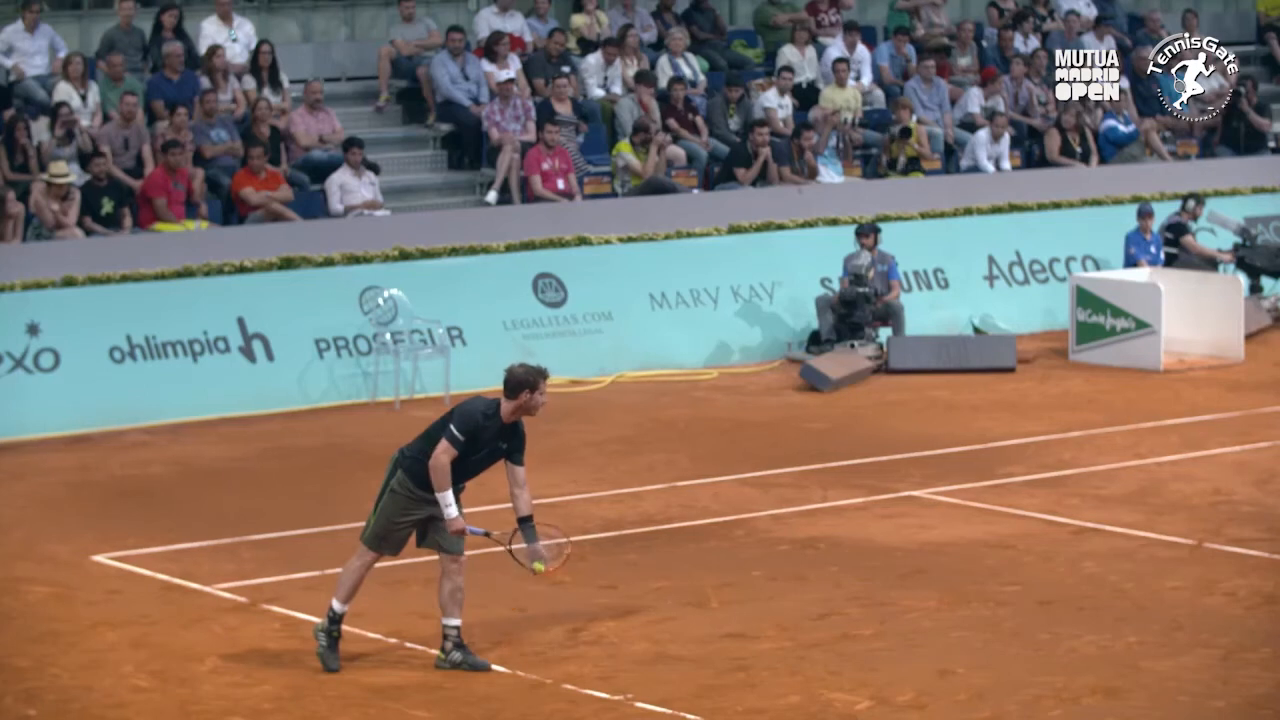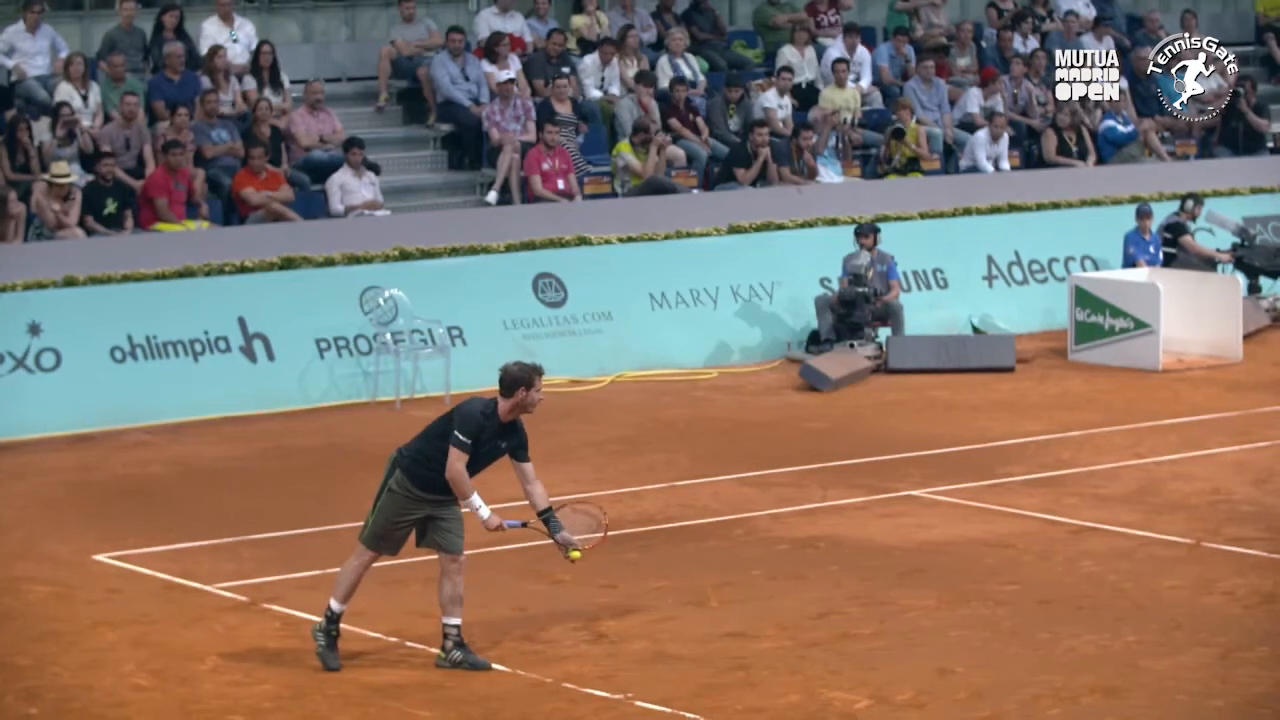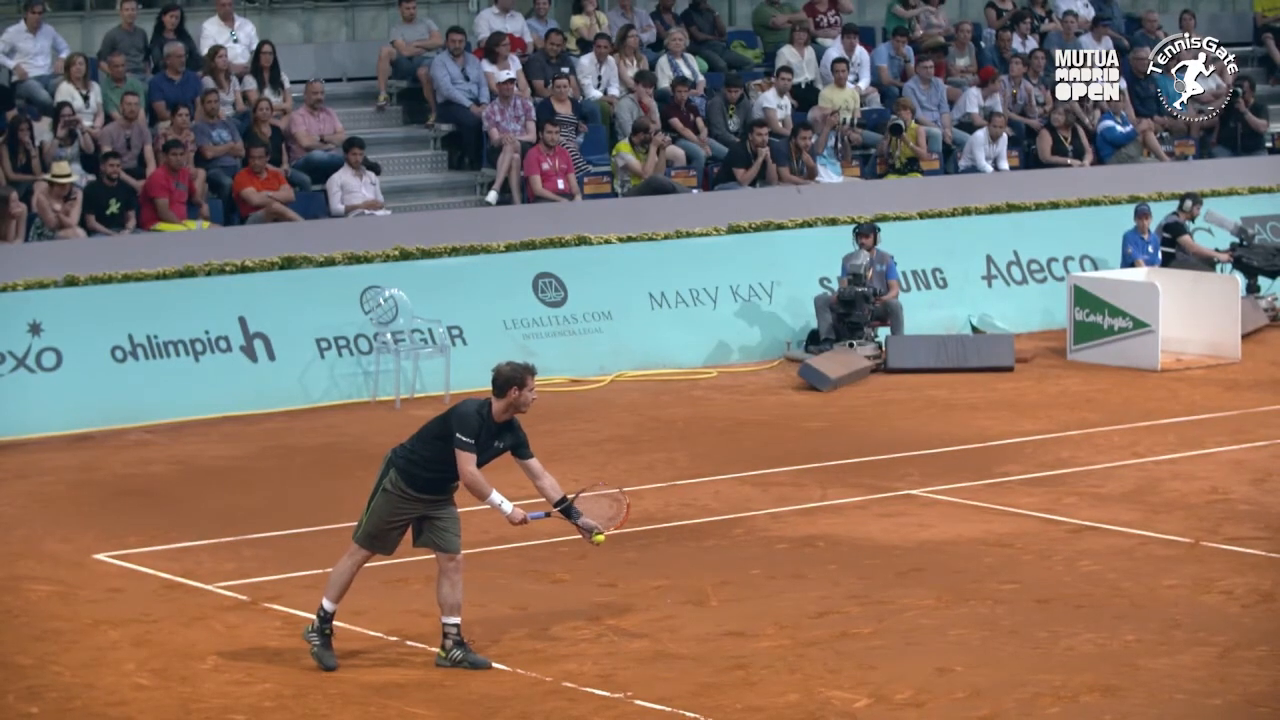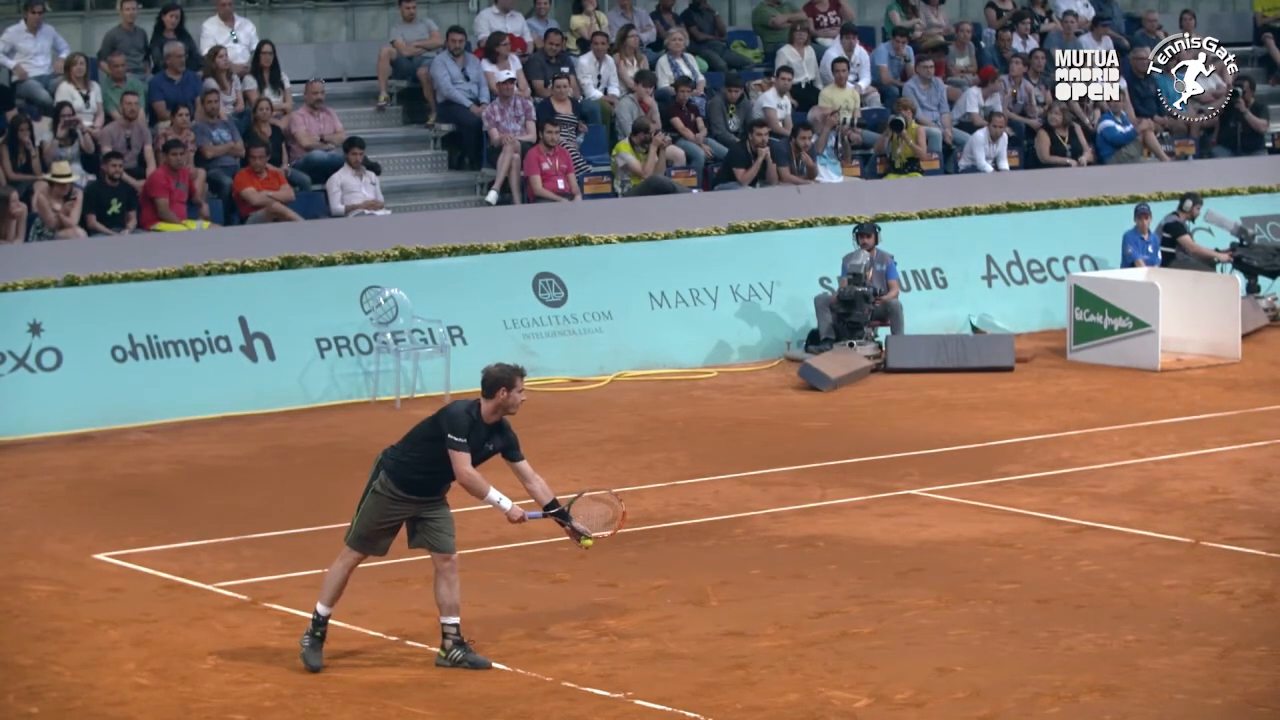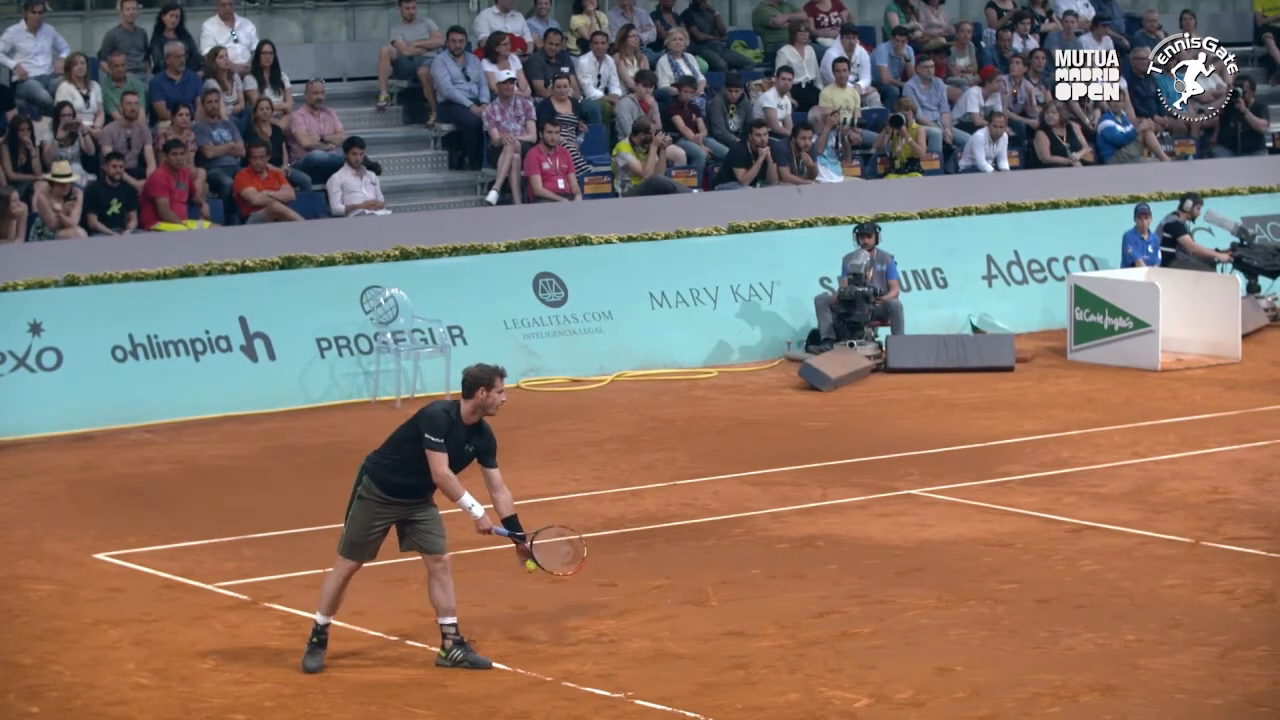
dt=0.7s
person 1, frame 1
left shoulder: (515, 433)
right shoulder: (474, 413)
left elbow: (519, 489)
right elbow: (438, 461)
left wrist: (531, 539)
right wrist: (452, 514)
left hip: (446, 490)
right hip: (409, 483)
left knee: (455, 562)
right knee: (369, 554)
left ankle: (451, 646)
right ankle: (329, 628)
person 1, frame 2
left shoulder: (514, 432)
right shoulder: (473, 413)
left elbow: (531, 484)
right elbow: (453, 471)
left wrist: (556, 529)
right wrist: (484, 513)
left hip: (443, 495)
right hip: (406, 483)
left knee: (454, 562)
right knee: (367, 554)
left ankle: (451, 646)
right ankle: (328, 627)
person 1, frame 3
left shoulder: (511, 431)
right shoulder: (468, 414)
left elbow: (541, 478)
right elbow: (468, 475)
left wrist: (575, 516)
right wrist: (507, 508)
left hip: (439, 494)
right hip: (401, 483)
left knee: (452, 561)
right knee: (360, 553)
left ankle: (451, 644)
right ankle: (321, 627)
person 1, frame 4
left shoulder: (502, 433)
right shoulder: (459, 415)
left elbow: (532, 481)
right elbow: (464, 474)
left wrist: (564, 519)
right wrist: (505, 506)
left hip: (431, 496)
right hip: (391, 485)
left knee: (448, 561)
right knee: (351, 556)
left ankle: (451, 644)
right ankle: (316, 632)
person 1, frame 5
left shoulder: (483, 436)
right shoulder: (437, 416)
left elbow: (498, 490)
right elbow: (441, 475)
left wrist: (519, 536)
right wrist: (476, 512)
left hip: (417, 498)
right hip: (377, 491)
left knee: (440, 562)
right knee: (347, 565)
left ankle: (451, 645)
right ankle: (317, 639)
